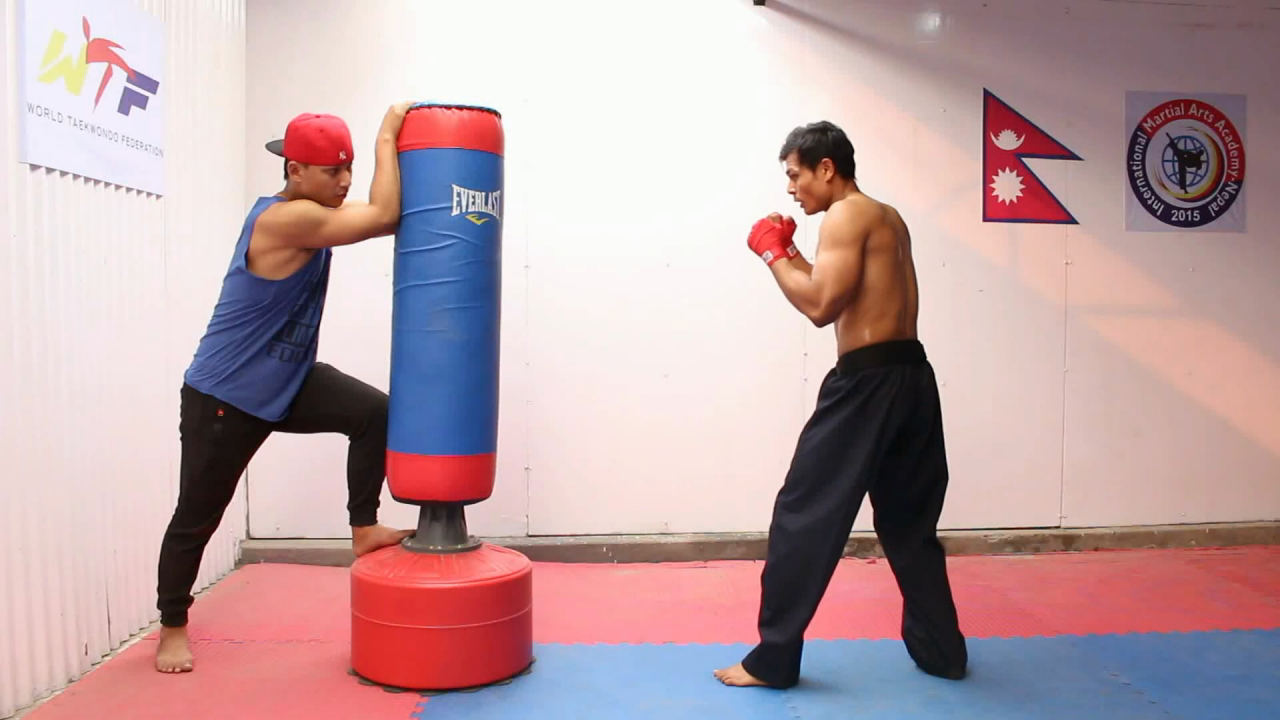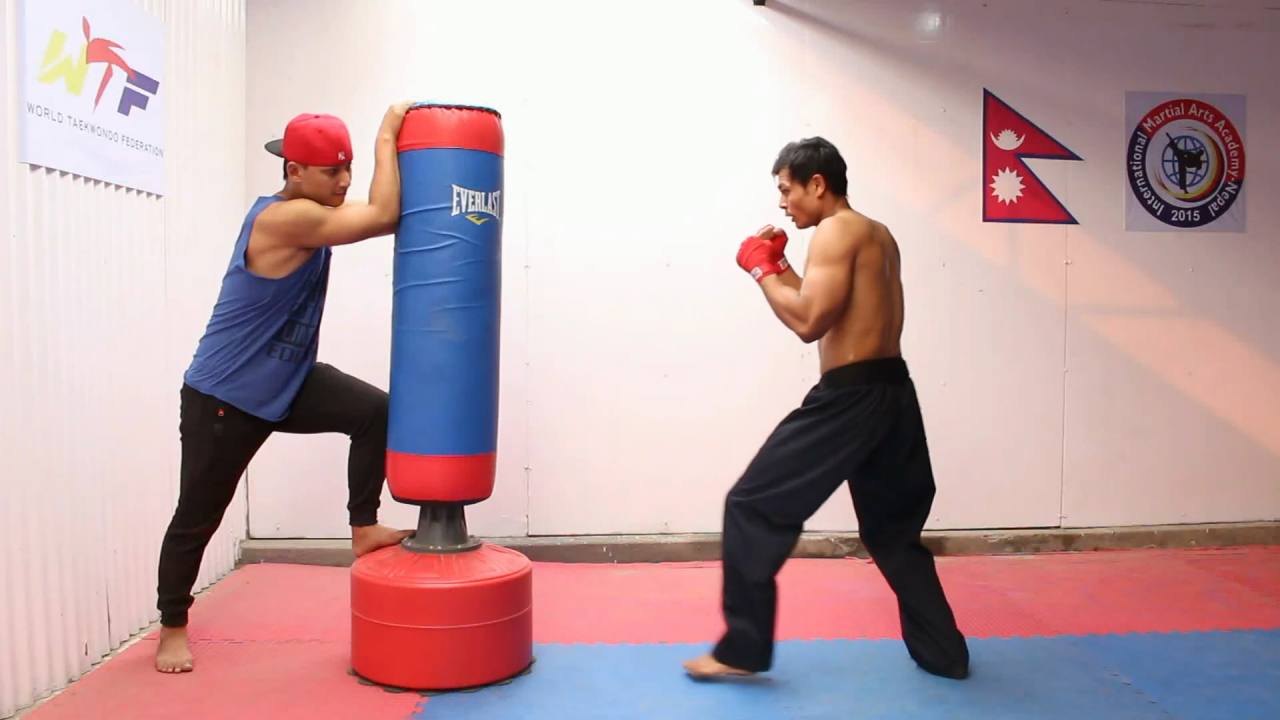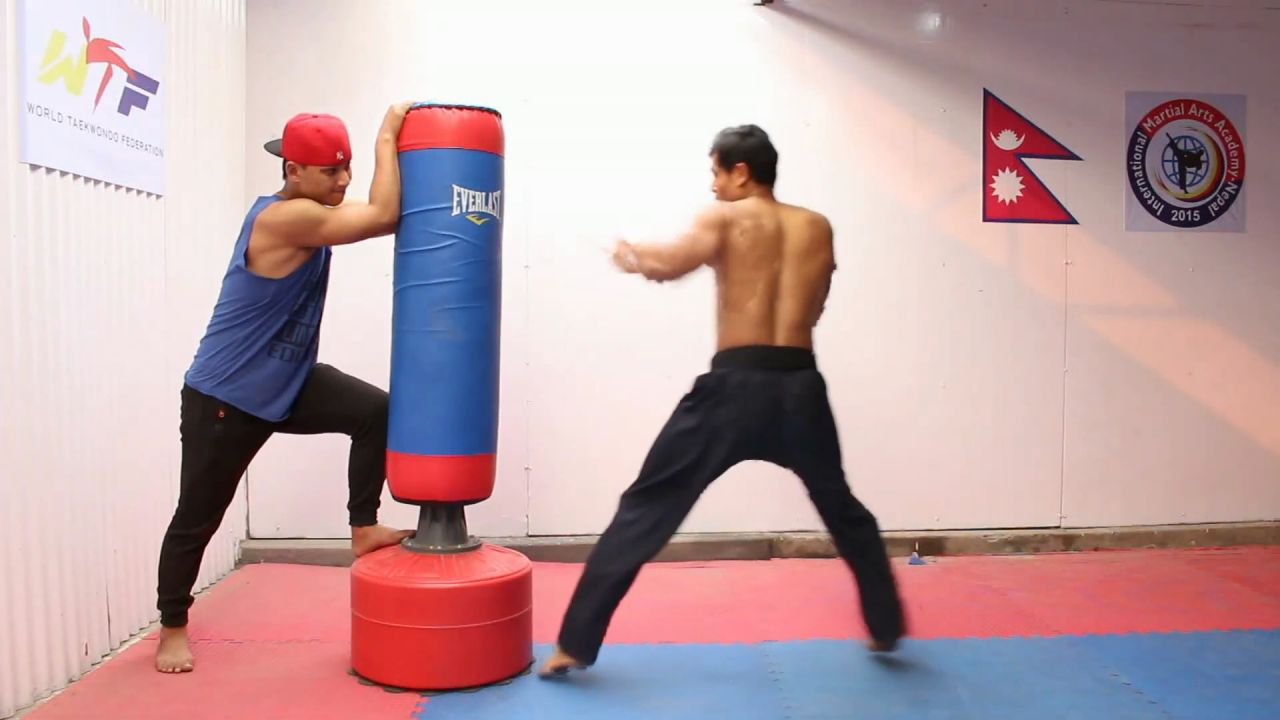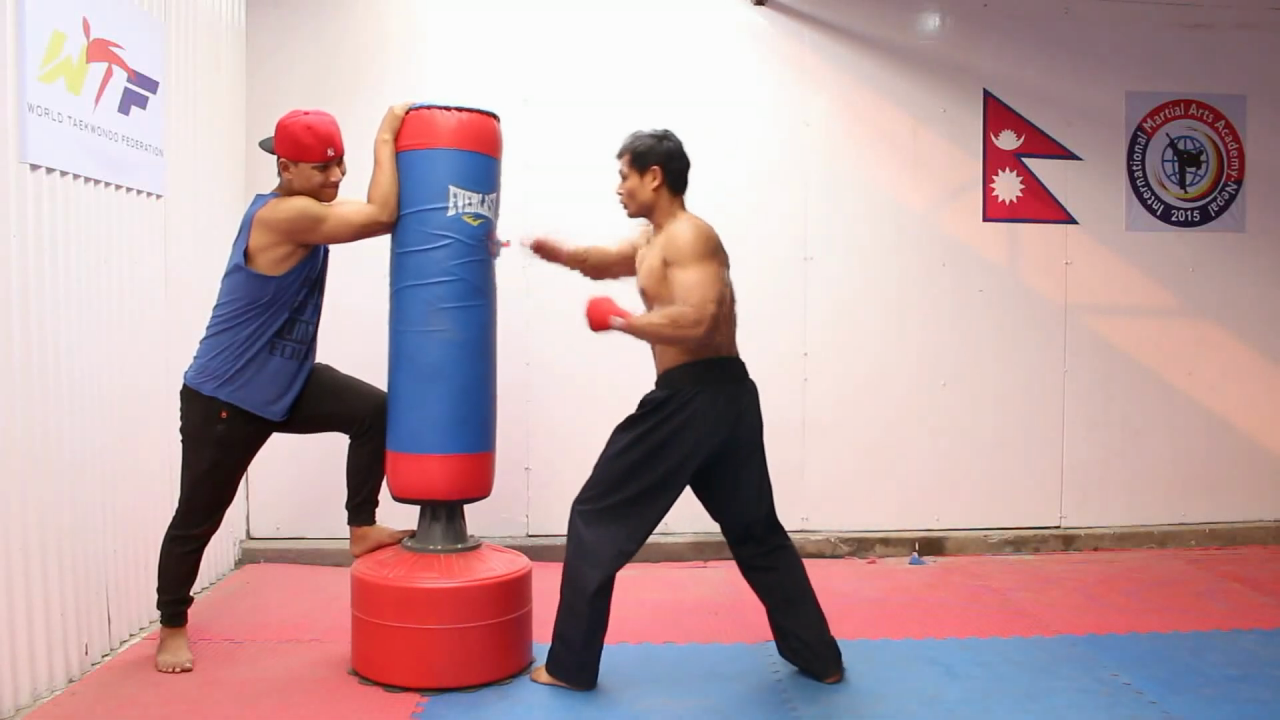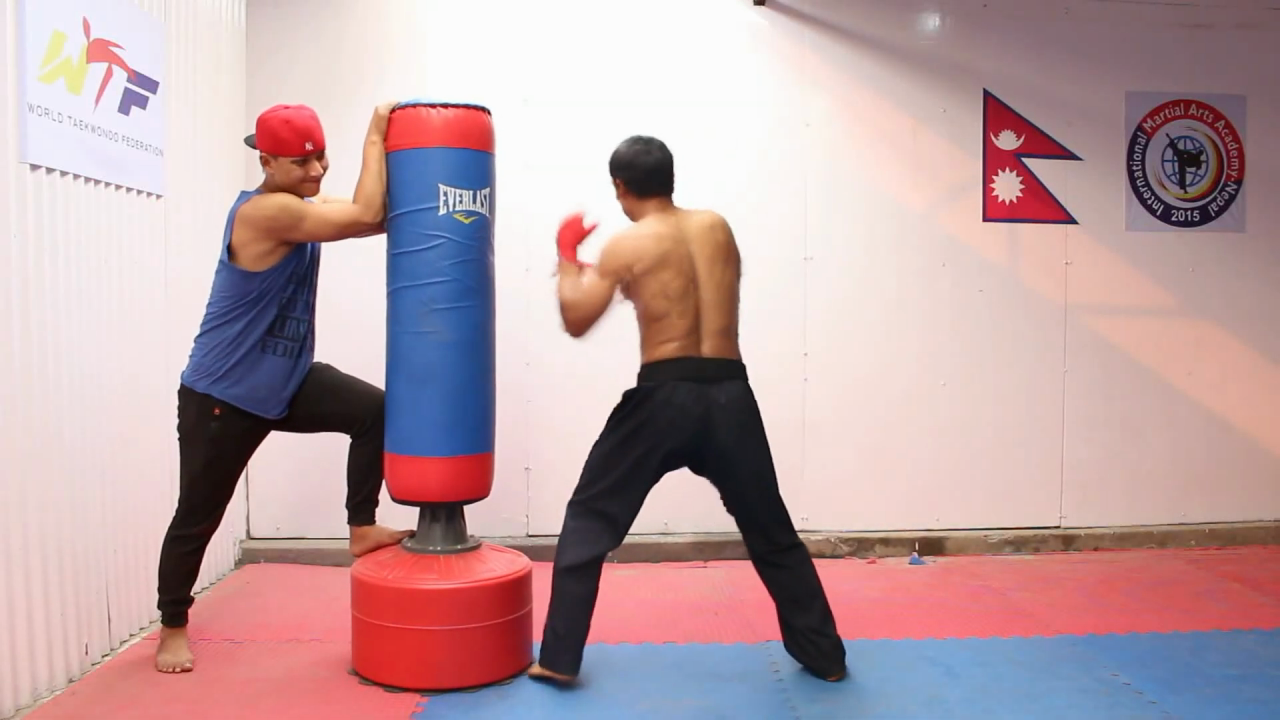
dt=1s
person 1, frame 1
left shoulder: (315, 212)
right shoulder: (284, 220)
left elbow: (383, 216)
right elbow: (381, 217)
right wrist: (388, 135)
left hip: (289, 382)
right hip: (223, 395)
left knee: (374, 413)
right knee: (198, 516)
left ankle: (363, 529)
right ankle: (173, 628)
person 1, frame 2
left shoulder: (313, 212)
right shoulder: (283, 219)
left elbow: (384, 216)
right elbow: (381, 216)
right wrist: (387, 135)
left hip: (288, 382)
right hip: (223, 396)
left knee: (377, 411)
right knee: (198, 517)
left ankle: (363, 529)
right ankle: (172, 628)
person 1, frame 3
left shoulder: (314, 212)
right shoulder: (282, 218)
left elbow: (383, 215)
right elbow: (381, 216)
right wrist: (389, 136)
left hip: (289, 383)
right hip: (224, 396)
left knee: (376, 411)
right knee: (199, 517)
left ankle: (363, 529)
right ankle: (173, 628)
person 1, frame 4
left shoulder: (311, 210)
right shoulder: (281, 215)
left elbow: (380, 216)
right elbow: (379, 216)
right wrist: (386, 137)
left hip: (288, 383)
right hip: (223, 396)
left knee: (374, 411)
right knee: (198, 517)
left ankle: (361, 529)
right ankle: (172, 628)
person 1, frame 5
left shoulder: (304, 205)
right shoulder: (264, 212)
left elbow: (375, 216)
right elbow: (364, 217)
right wrist: (375, 138)
left hip: (288, 381)
right hip: (221, 394)
left knee: (374, 410)
right knee: (197, 517)
left ankle: (361, 529)
right ankle: (173, 629)
person 2, frame 1
left shoulder: (846, 216)
right shoulder: (888, 218)
left elbow: (821, 306)
left wrist: (772, 254)
right wrist: (791, 253)
left hip: (869, 382)
right hip: (909, 378)
left knee: (804, 513)
right knee: (909, 520)
left ankle: (773, 659)
right ankle: (940, 650)
person 2, frame 2
left shoulder: (835, 232)
right shoulder: (879, 235)
left elbow: (809, 323)
left wrist: (760, 270)
right wrist: (781, 266)
left hip: (851, 399)
right hip: (892, 395)
left knee: (752, 507)
right knee: (895, 531)
left ankle: (742, 647)
right ankle: (943, 651)
person 2, frame 3
left shoulder: (725, 219)
right shoulder: (817, 227)
left elbow: (660, 264)
left wrist: (622, 247)
left hip: (735, 385)
right hip: (799, 384)
left knee: (646, 507)
right knee: (841, 506)
left ankle: (577, 642)
right ankle: (885, 625)
person 2, frame 4
left shoulder: (687, 236)
right shoulder: (653, 239)
left elbow: (695, 325)
right elbow: (601, 264)
left wrist: (621, 320)
right wrist: (542, 245)
left hip: (691, 400)
right hip: (727, 397)
left knee: (597, 519)
right knee: (758, 532)
left ankle: (571, 666)
right ankle: (821, 658)
person 2, frame 5
left shoulder: (627, 244)
right shoulder: (715, 226)
left elbow: (575, 322)
left wrist: (567, 252)
left hip: (663, 397)
right hip: (729, 394)
left knee: (590, 521)
right knee: (771, 531)
left ankle: (559, 657)
right ankle: (824, 655)
